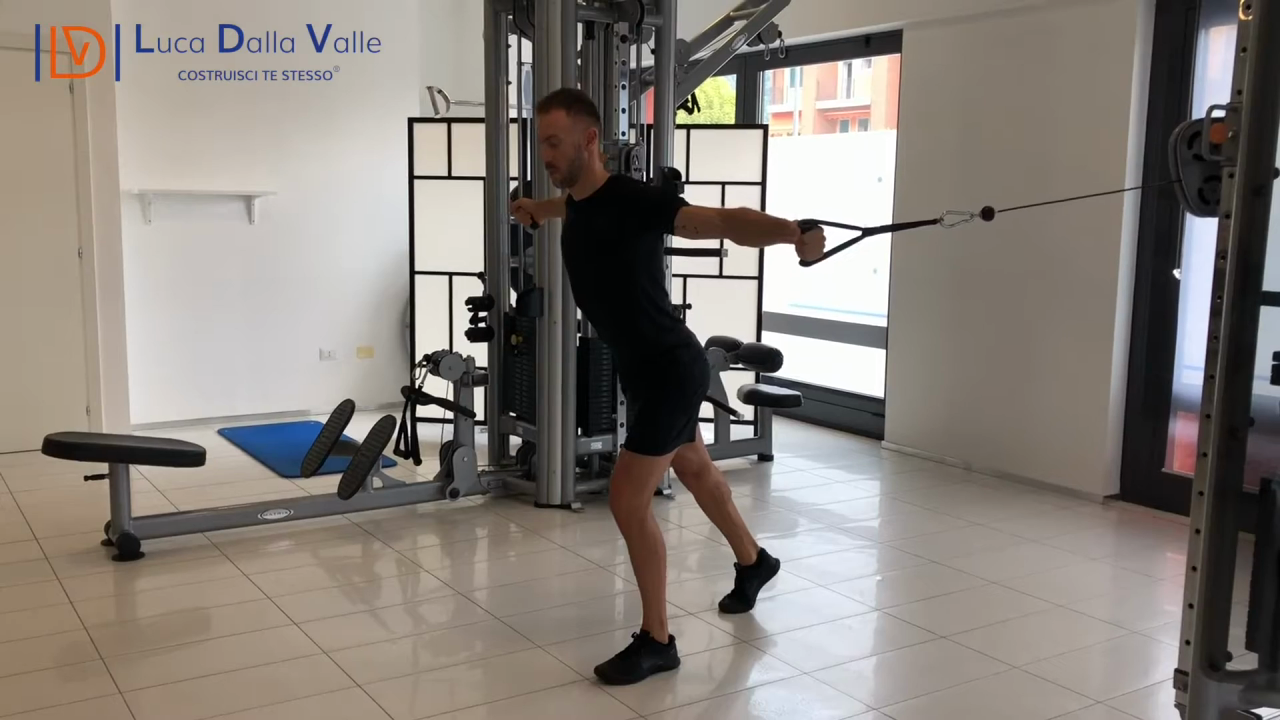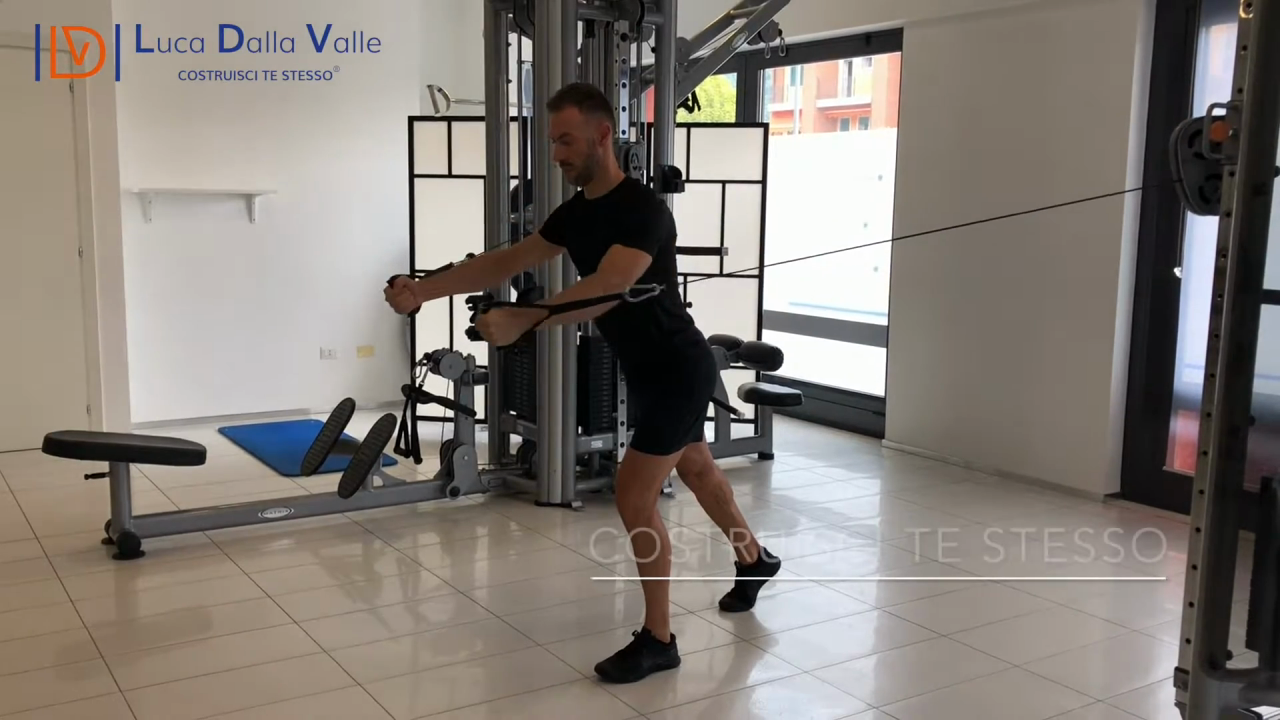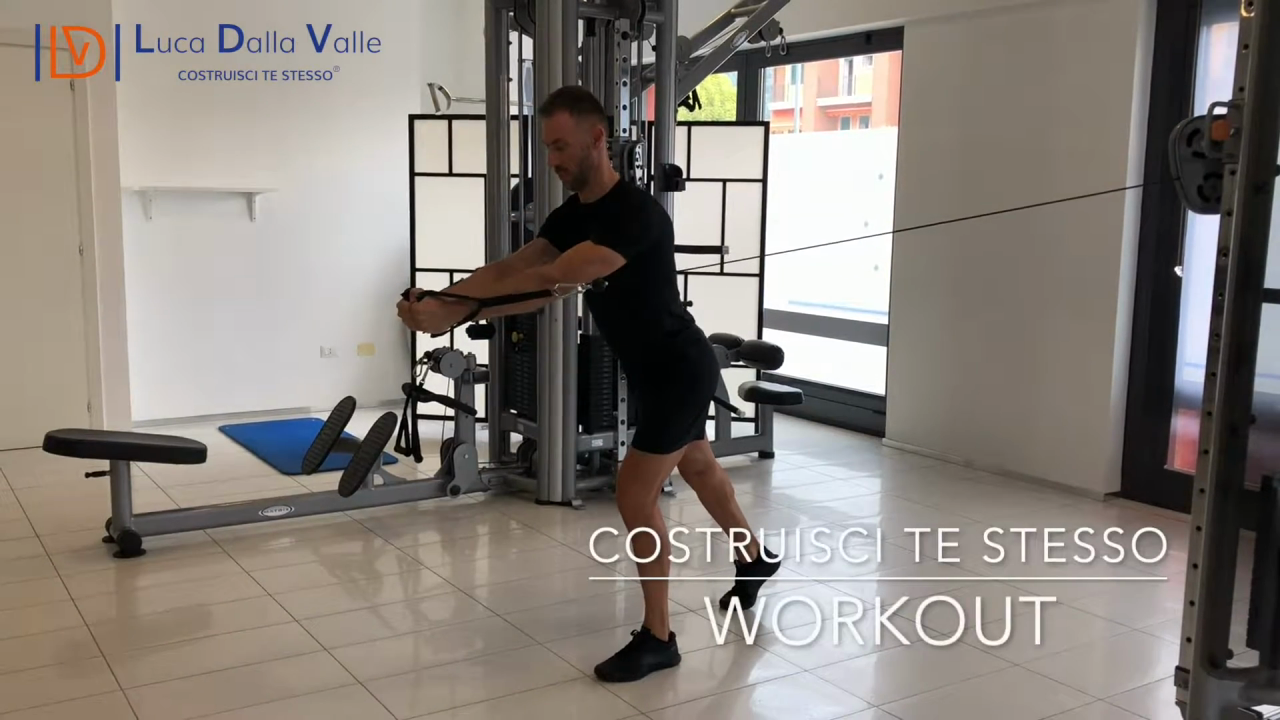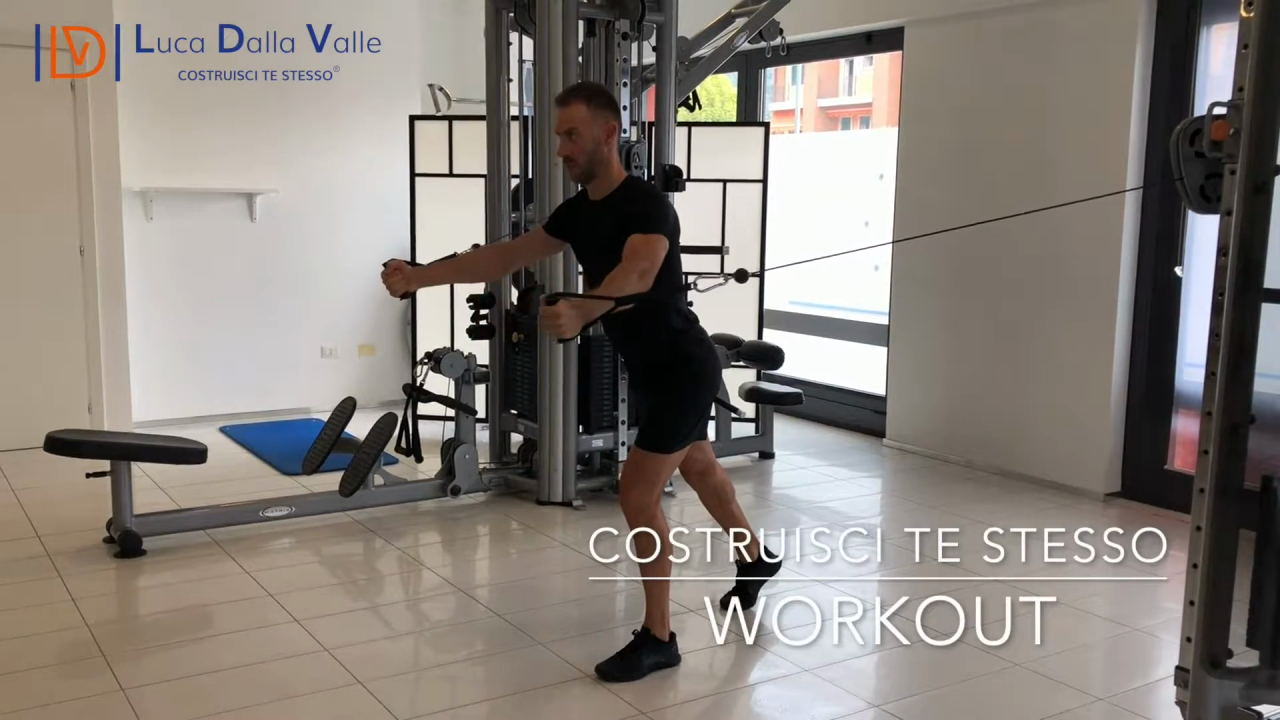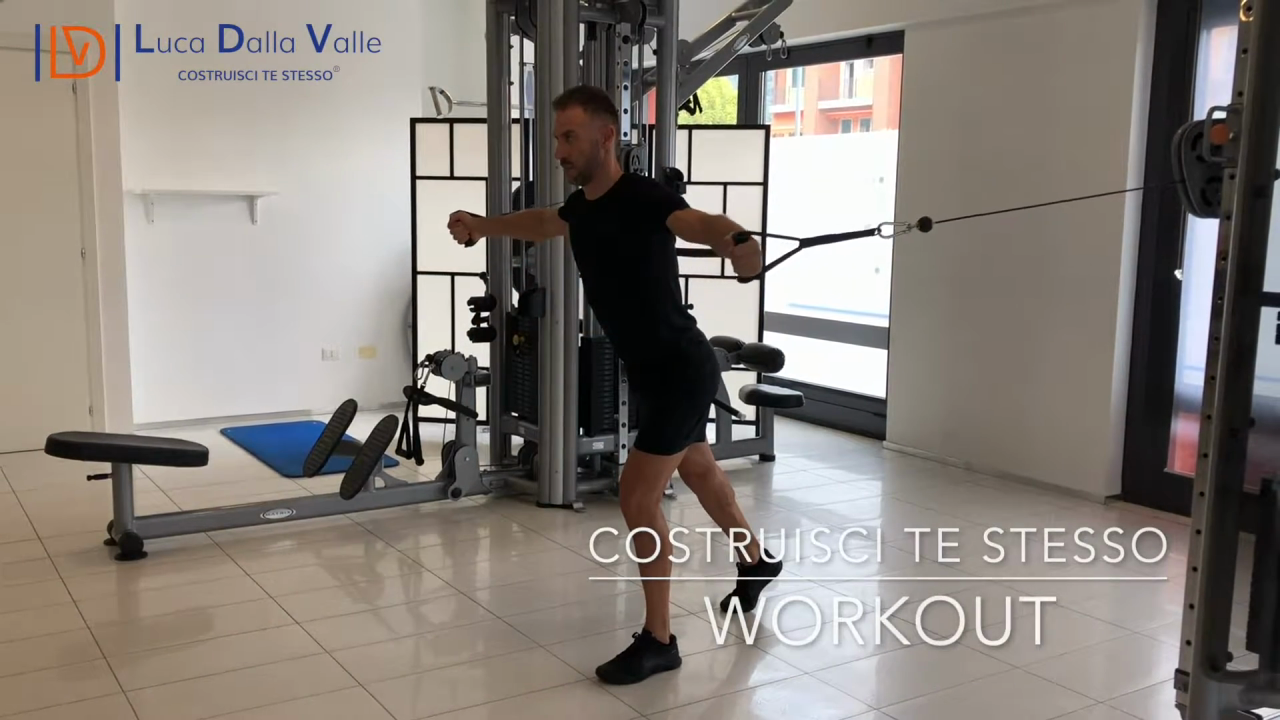
dt=1s
person 1, frame 1
left shoulder: (633, 200)
right shoulder: (581, 201)
left elbow: (722, 221)
left wrist: (789, 232)
right wrist: (534, 208)
left hip: (668, 369)
right hip: (644, 367)
left knee: (627, 498)
right knee: (692, 468)
left ankle: (656, 640)
right ankle: (753, 560)
person 1, frame 2
left shoulder: (641, 210)
right shoulder: (577, 212)
left elbow: (607, 289)
right elbow: (509, 260)
left wrist: (522, 320)
right wrist: (424, 289)
left hip: (678, 370)
right hip: (651, 370)
left knee: (634, 498)
right knee: (697, 470)
left ankle: (658, 640)
right ankle: (755, 560)
person 1, frame 3
left shoulder: (635, 213)
right shoulder: (572, 215)
left elbow: (553, 282)
right elbow: (509, 269)
left wrist: (455, 313)
right wrist: (437, 300)
left hip: (680, 368)
right hip: (650, 368)
left knee: (634, 495)
right knee: (698, 468)
left ankle: (657, 637)
right ankle: (754, 558)
person 1, frame 4
left shoulder: (645, 204)
right shoulder: (578, 210)
left elbow: (639, 272)
right elbow: (506, 256)
left wrist: (582, 310)
right wrist: (423, 276)
left hip: (683, 368)
right hip: (651, 369)
left knee: (638, 495)
right knee: (700, 469)
left ankle: (657, 638)
right ankle: (756, 558)
person 1, frame 5
left shoulder: (642, 198)
right shoulder: (582, 204)
left elbow: (702, 223)
right elbow: (543, 223)
left wrist: (737, 244)
right wrist: (484, 226)
left hip: (680, 370)
right hip: (651, 369)
left knee: (637, 496)
right knee: (699, 471)
left ankle: (657, 640)
right ankle: (755, 561)
